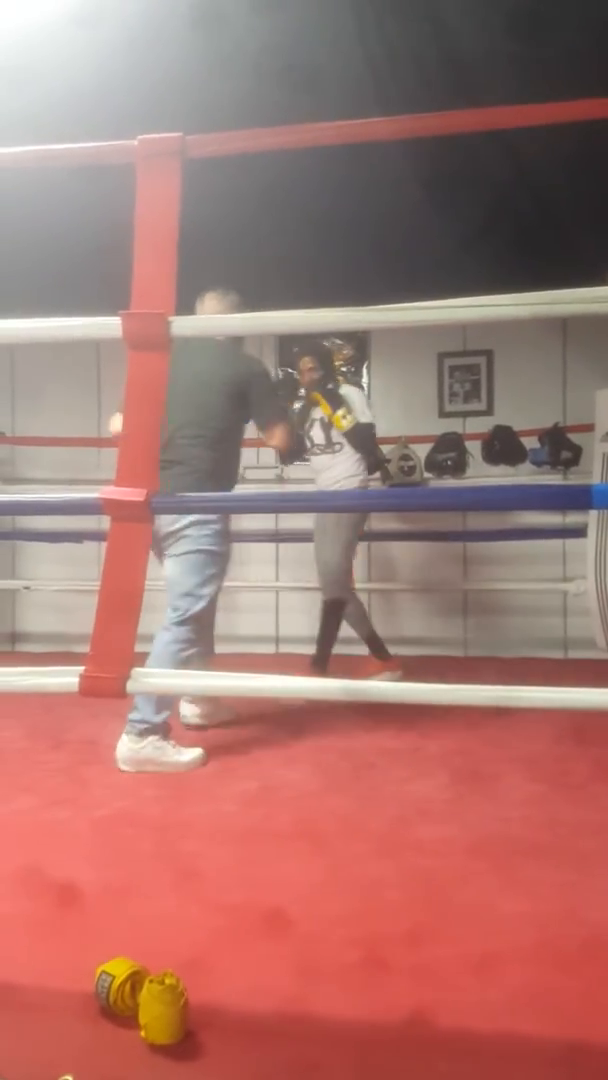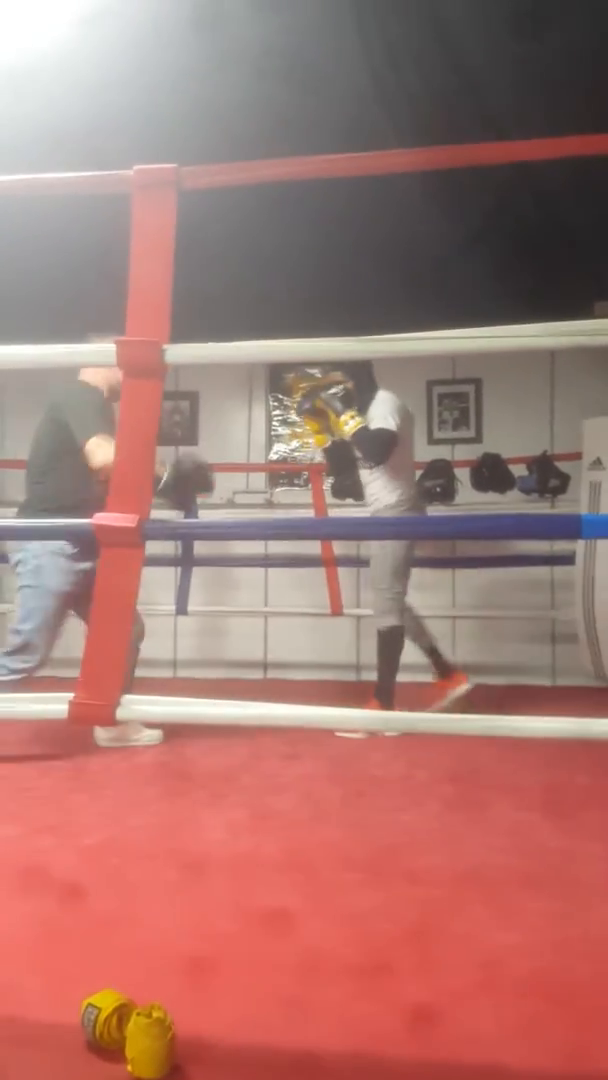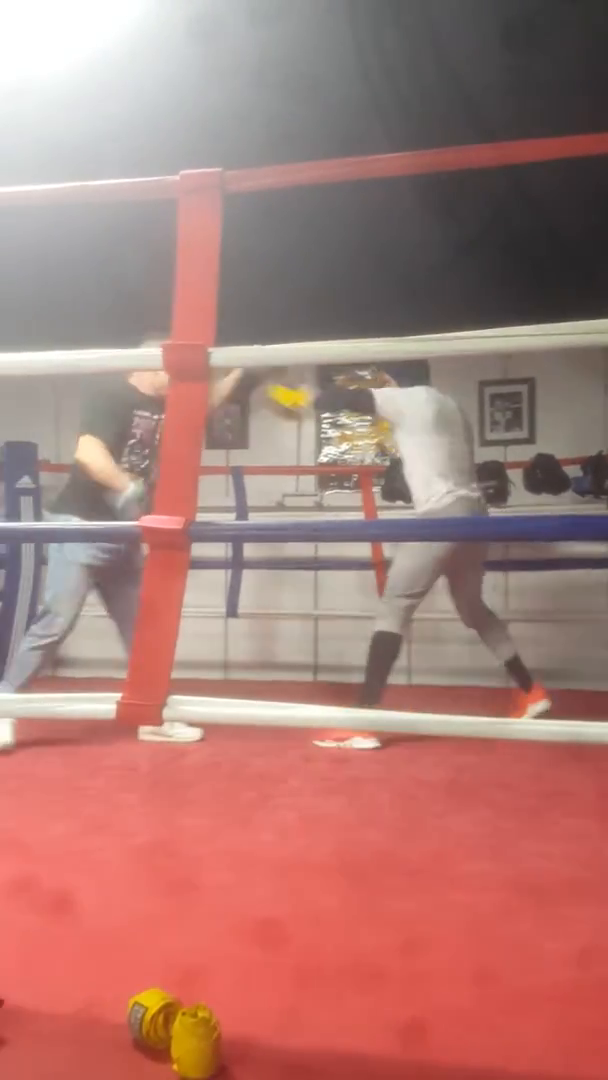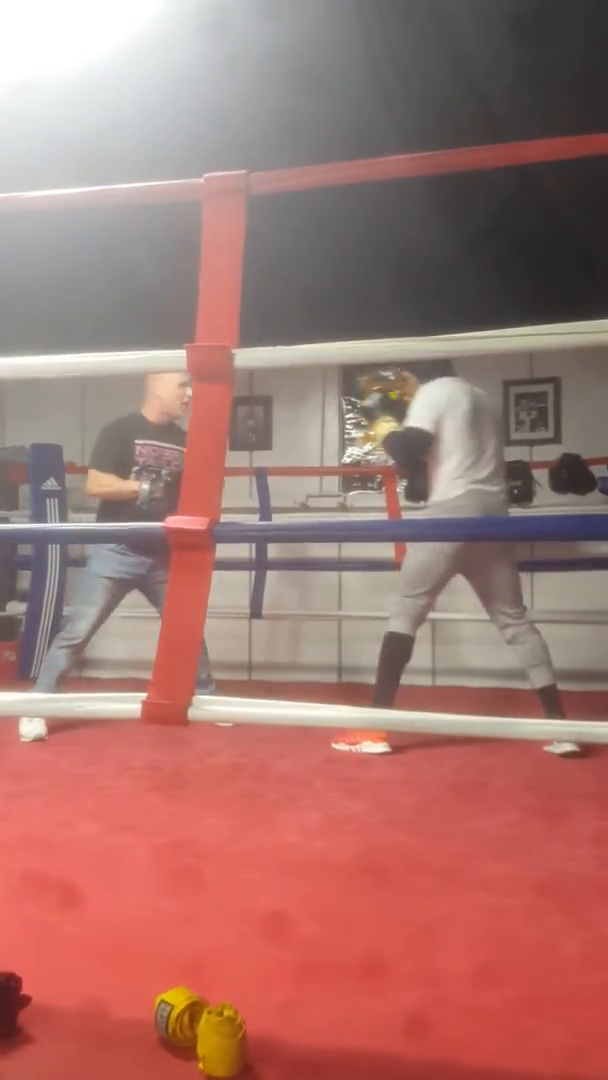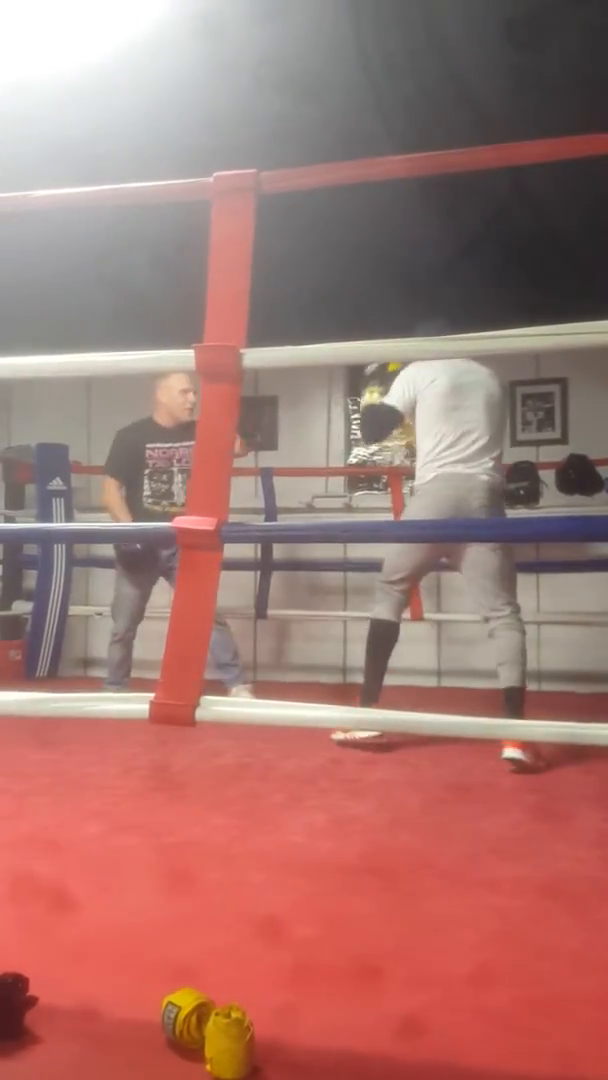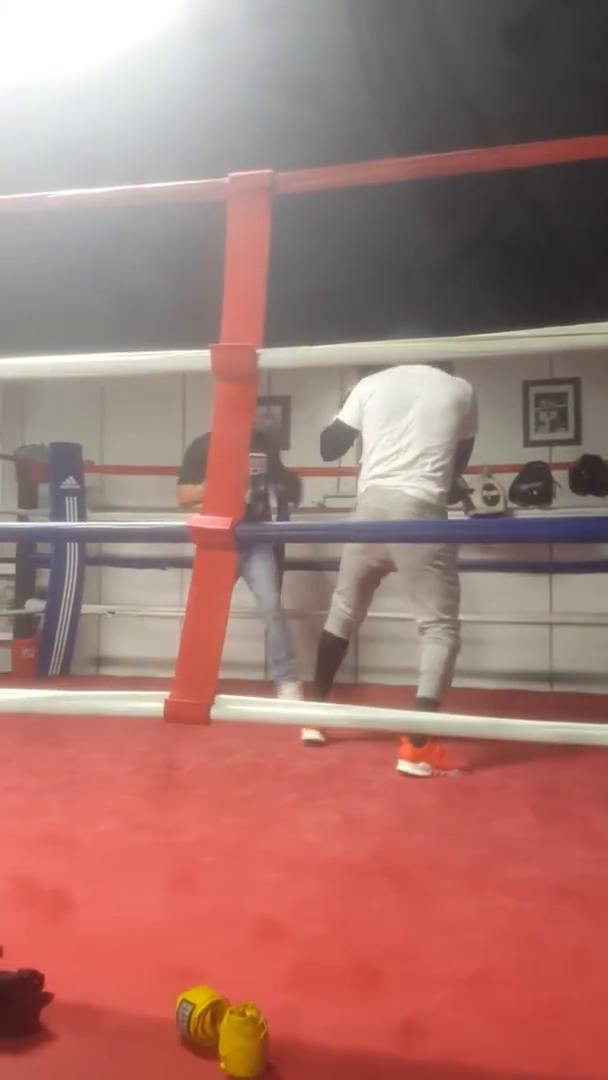
dt=0.7s
person 1, frame 1
left shoulder: (350, 395)
right shoulder: (306, 409)
left elbow: (366, 444)
right elbow: (288, 454)
left wrist: (333, 404)
left knee: (333, 581)
right knee: (336, 584)
left ankle: (319, 669)
right ankle: (382, 659)
person 1, frame 2
left shoulder: (384, 402)
right shoulder: (365, 408)
left elbow: (377, 450)
right elbow: (341, 464)
left wrist: (341, 412)
right wrist: (318, 423)
left hip: (395, 513)
right hip: (388, 514)
left knee: (385, 604)
right knee: (391, 602)
left ankle: (383, 707)
right ankle: (448, 677)
person 1, frame 3
left shoulder: (407, 399)
right shoulder: (449, 407)
left elbow: (347, 399)
left hip: (439, 520)
right hip: (472, 514)
left knee: (393, 611)
right knee: (473, 609)
right ankle: (530, 692)
person 1, frame 4
left shoulder: (433, 393)
right shoulder: (481, 399)
left elbow: (407, 456)
left wrist: (382, 420)
left hip: (452, 513)
right hip: (493, 515)
left knee: (407, 610)
right knee: (515, 619)
left ankle: (376, 728)
right ankle: (558, 724)
person 1, frame 5
left shoulder: (418, 372)
right shoulder: (489, 378)
left elbow: (374, 430)
left hip: (435, 496)
right hip: (483, 498)
left knee: (390, 593)
right knee: (502, 612)
left ankle: (367, 712)
person 1, frame 6
left shoulder: (371, 385)
right shoulder: (460, 390)
left elbow: (330, 447)
left hip: (371, 507)
right hip: (421, 512)
left knee: (344, 610)
right knee: (439, 625)
right ankle: (416, 745)
person 2, frame 1
left shoulder: (162, 360)
right shoulder: (246, 366)
left elbow: (120, 427)
right elbow: (280, 439)
right wrist: (270, 417)
right hip: (197, 504)
left knee: (191, 607)
right knee: (186, 618)
left ankle: (195, 699)
right ankle: (142, 735)
person 2, frame 2
left shoulder: (90, 405)
right shoulder: (81, 399)
right elbow: (104, 456)
right wrist: (163, 477)
left hip: (77, 546)
right hip: (48, 545)
left knee: (126, 630)
left ankle: (112, 722)
person 2, frame 3
left shoulder: (160, 407)
right shoulder: (114, 397)
left elbow: (202, 403)
right elbow: (87, 453)
left wrist: (239, 375)
right wrist: (129, 489)
left hip: (121, 536)
right hip: (82, 528)
right knee: (54, 624)
person 2, frame 4
left shoulder: (182, 441)
right shoulder: (121, 431)
right elbow: (95, 484)
right wrist: (145, 488)
left hip: (161, 554)
right hip: (115, 551)
right knee: (78, 631)
person 2, frame 5
left shoulder: (197, 433)
right shoulder: (132, 437)
left elbow: (239, 448)
right elbow: (111, 490)
right hip: (141, 546)
left knee: (209, 616)
right knee: (123, 626)
left ankle: (238, 687)
right ankle: (115, 692)
person 2, frame 6
left shoulder: (265, 445)
right shoulder: (202, 447)
left elbow: (279, 481)
right elbow: (182, 496)
left wrist: (288, 487)
left hip: (257, 543)
left knee: (272, 611)
left ankle: (287, 682)
